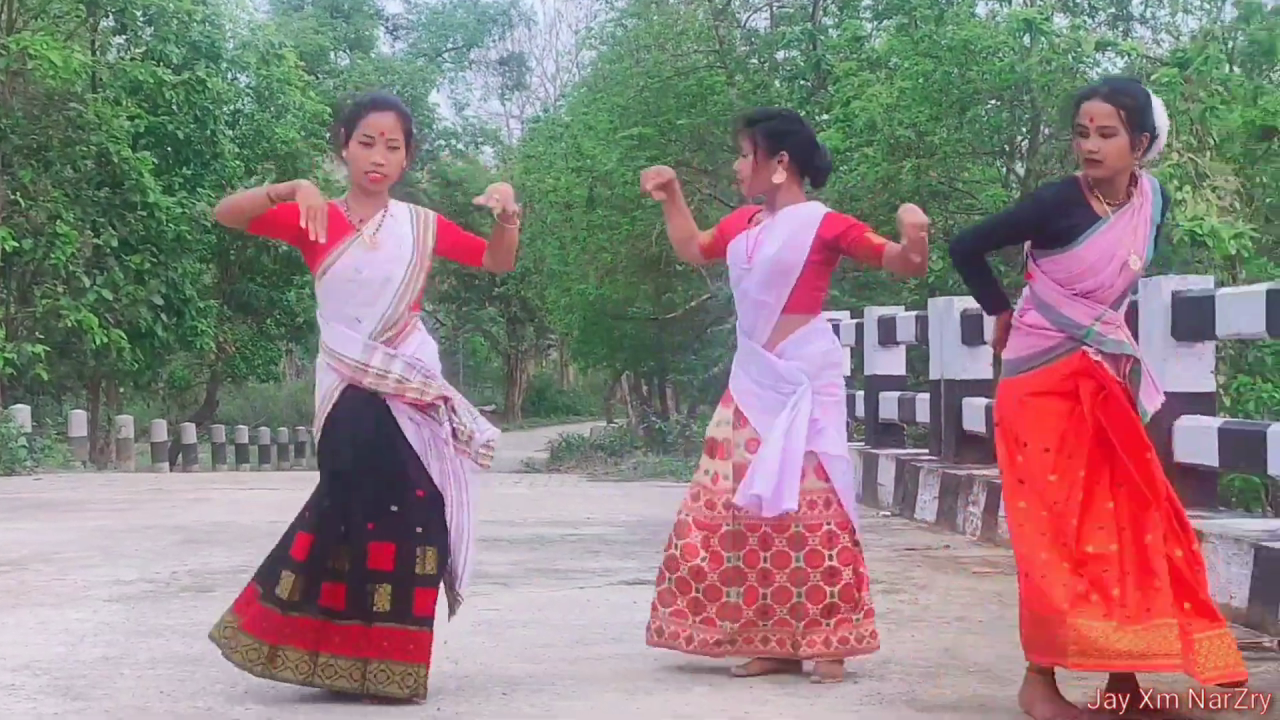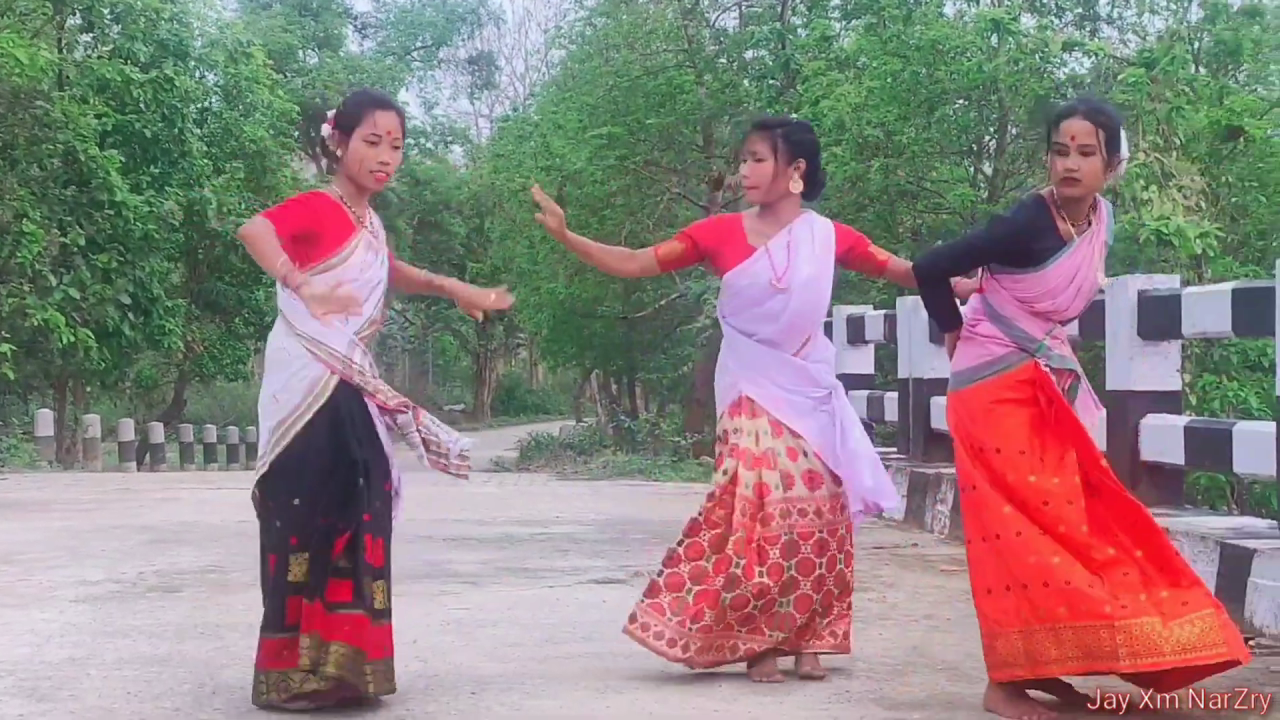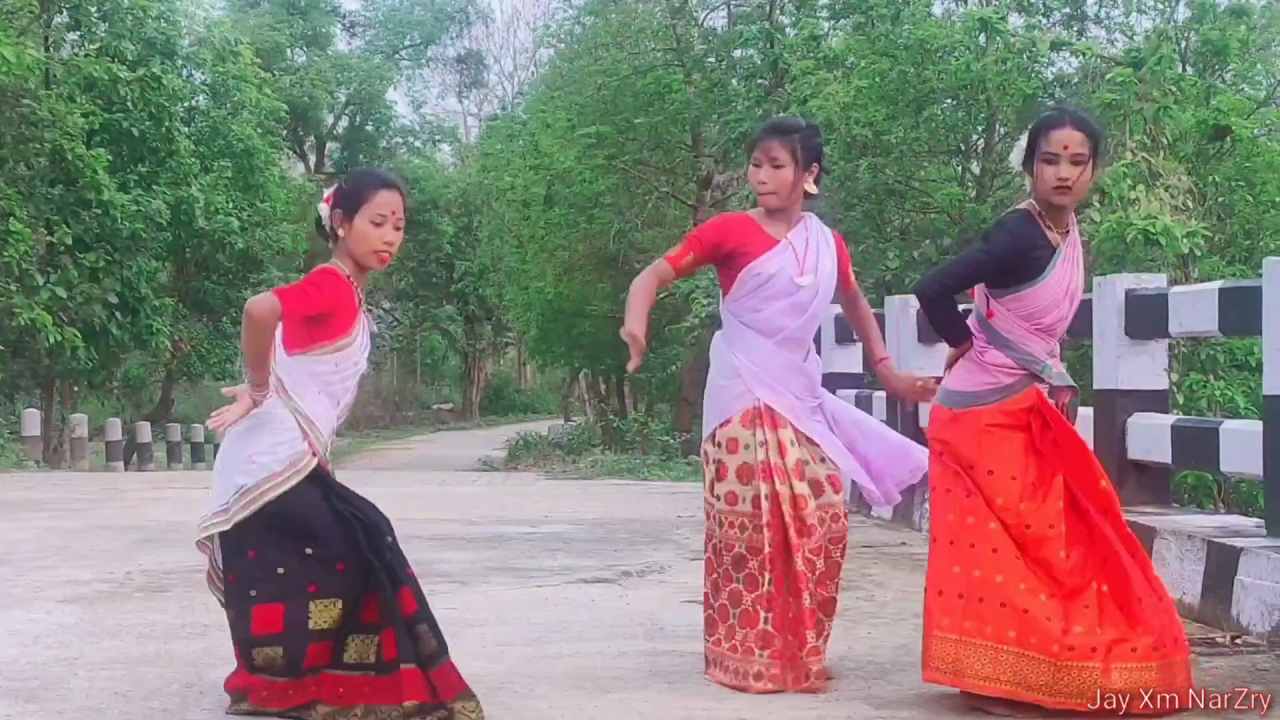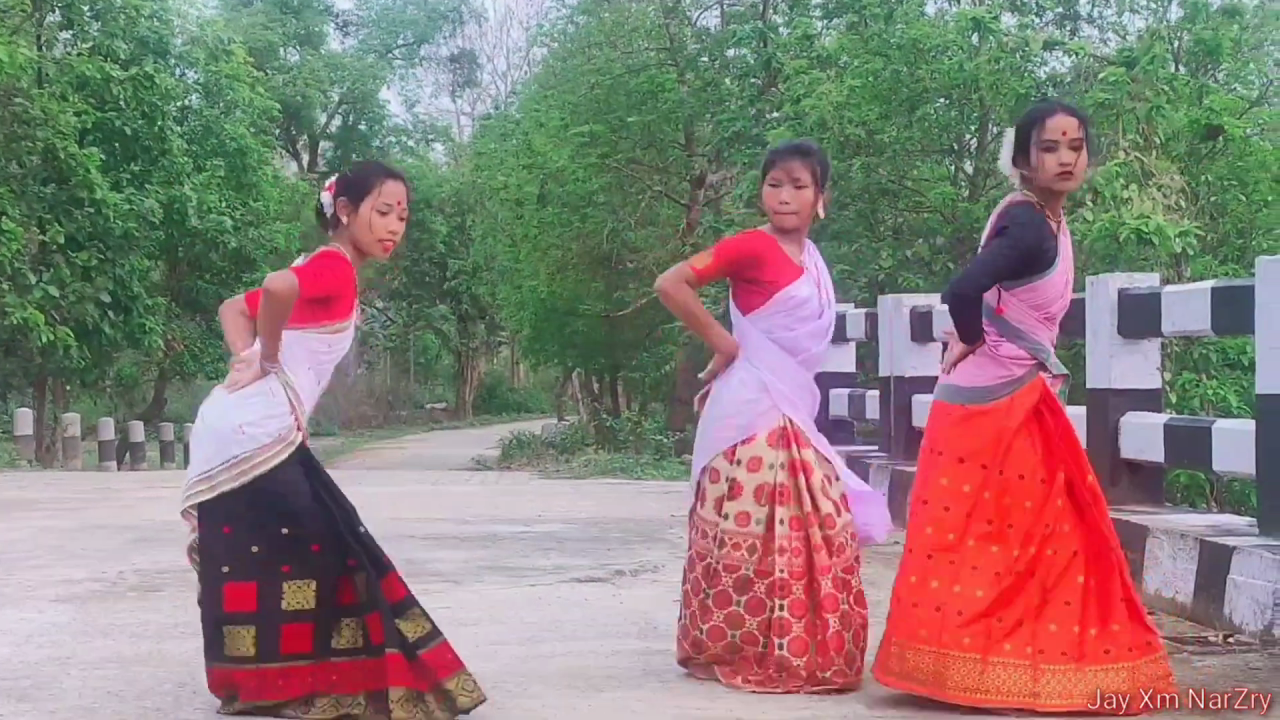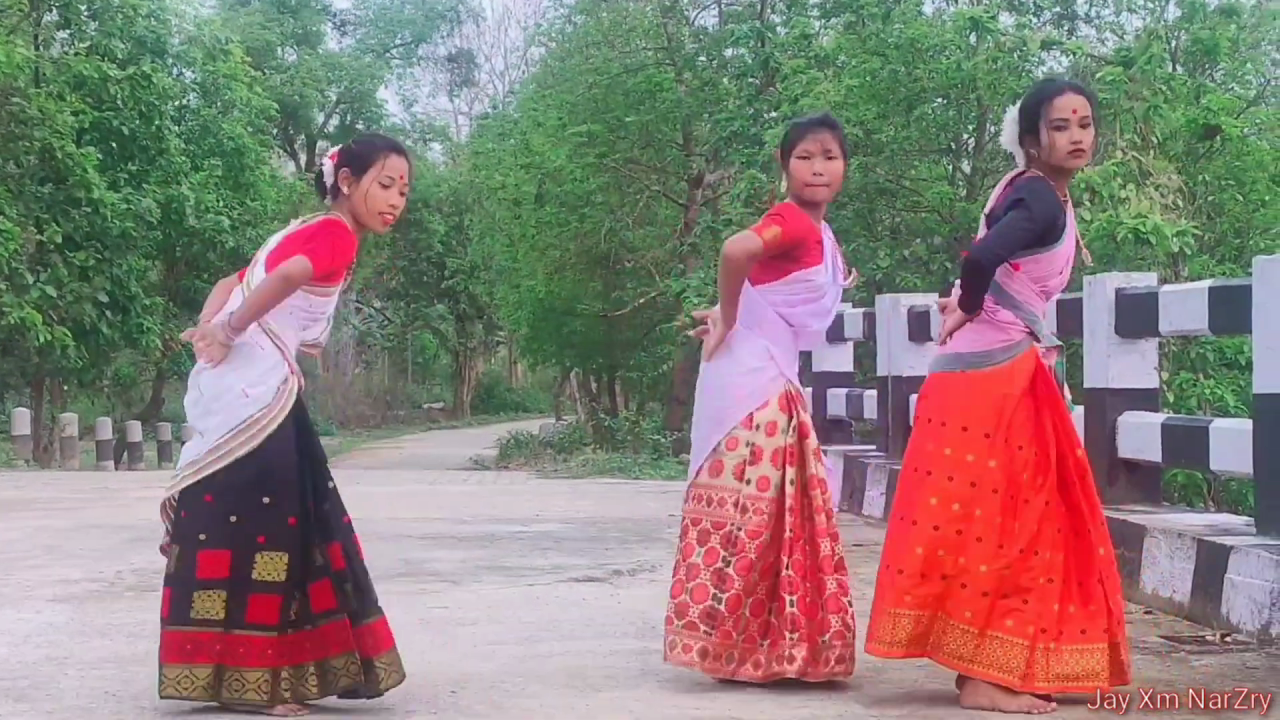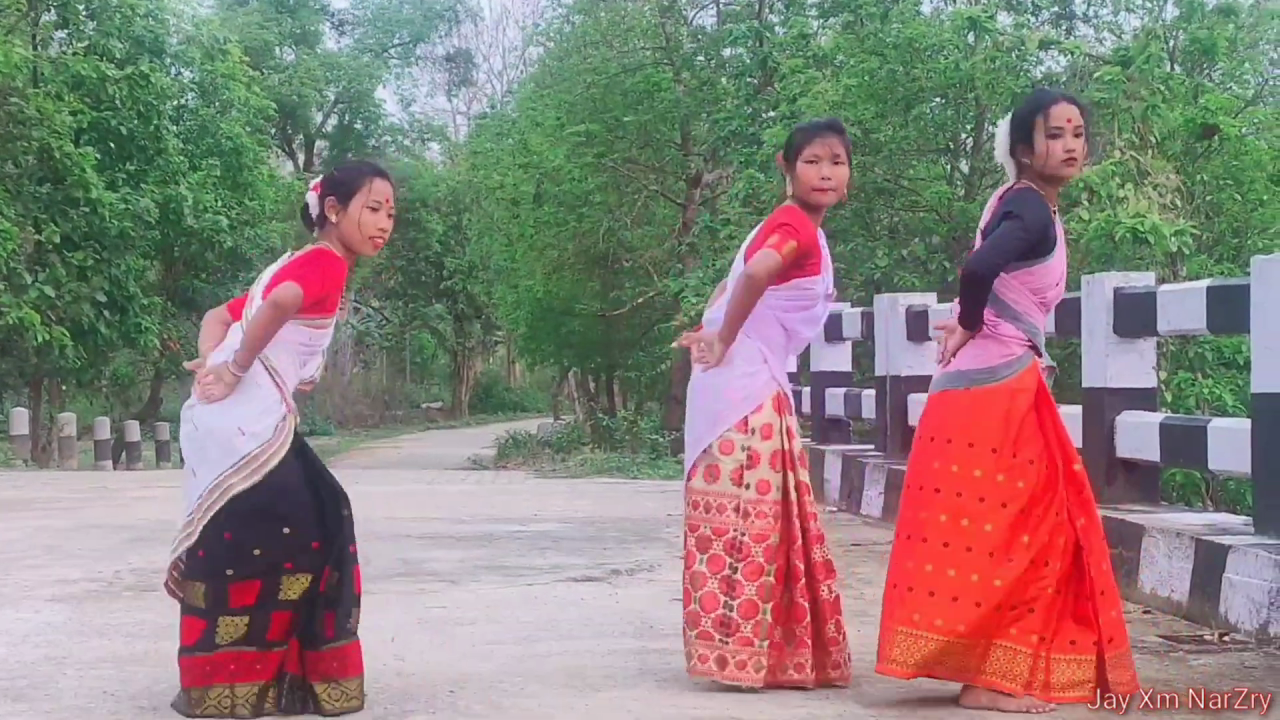
dt=0.2s
person 1, frame 1
left shoulder: (1153, 198)
right shoulder: (1057, 201)
right elbow: (965, 246)
right wrist: (1000, 315)
left hip: (1112, 374)
right hip: (1046, 375)
left knee: (1129, 514)
right knee: (1062, 521)
left ankle: (1117, 662)
person 1, frame 2
left shoulder: (1101, 218)
right shoulder: (1027, 221)
right elbow: (930, 268)
right wrist: (955, 332)
left hip: (1047, 385)
right hip: (996, 388)
left knee: (1075, 519)
right knee: (1025, 531)
left ankle: (1035, 664)
person 1, frame 3
left shoulder: (1068, 229)
right shoulder: (1019, 234)
right elbow: (931, 293)
right wrist: (965, 348)
left hip: (1035, 405)
right hip: (989, 408)
left knee: (1062, 535)
right knee: (1003, 543)
person 1, frame 4
left shoulder: (1046, 220)
right shoulder: (1028, 227)
left elbow: (984, 288)
right elbow: (963, 291)
left wrist: (975, 340)
right wrist: (972, 341)
left hip: (1023, 399)
right hip: (994, 401)
left knee: (1054, 531)
right knee: (990, 541)
person 1, frame 5
left shoulder: (1036, 193)
right shoulder: (1040, 199)
left elbow: (989, 256)
right elbow: (981, 257)
left wrist: (966, 305)
right wrist: (969, 310)
left hip: (1011, 371)
right hip: (992, 373)
left knee: (1027, 514)
right knee: (989, 516)
left ankle: (1005, 661)
person 1, frame 6
left shoulder: (1020, 204)
right shoulder: (1031, 209)
left elbow: (978, 269)
right elbow: (980, 268)
left wrist: (966, 324)
right wrist: (971, 328)
left hip: (1008, 387)
right hip: (996, 387)
left knee: (1035, 529)
right knee: (997, 533)
left ankle: (999, 668)
right ankle: (982, 677)
person 2, frame 1
left shoulder: (422, 223)
right shoulder: (318, 219)
left elbow: (499, 260)
right elbow: (226, 214)
left wrist: (508, 213)
right wrist: (289, 189)
left hip: (412, 390)
right hip: (350, 389)
left knee: (407, 514)
right knee: (352, 512)
left ankle: (388, 665)
person 2, frame 2
left shoulder: (370, 225)
right shoulder: (317, 208)
left elbow: (391, 273)
right elbow: (253, 229)
left wrist: (456, 289)
right wrist: (305, 288)
left hip: (350, 386)
right hip: (309, 385)
left knee: (354, 511)
right knee: (317, 516)
left ankle: (342, 663)
right ankle: (316, 665)
person 2, frame 3
left shoulder: (346, 292)
right shoulder: (329, 283)
right elbow: (259, 307)
left wrist: (254, 393)
right wrist: (256, 390)
left hip: (295, 458)
right hip: (275, 461)
person 2, frame 4
left shoulder: (318, 272)
right shoulder: (332, 266)
left elbow: (233, 308)
right elbow: (278, 286)
left wrist: (247, 358)
right wrist: (266, 360)
left hip: (252, 431)
right hip: (255, 435)
left knee: (327, 544)
right knee: (307, 546)
person 2, frame 5
left shoulder: (305, 232)
right shoulder: (337, 233)
left elbow: (231, 283)
right elbow: (293, 274)
left wrist: (212, 330)
right wrist: (230, 331)
left hip: (238, 388)
right hip: (254, 392)
left knee: (275, 519)
right knee: (265, 521)
left ankle: (276, 669)
person 2, frame 6
left shoulder: (297, 264)
right shoulder: (327, 263)
left elbow: (219, 316)
right elbow: (283, 300)
left wrist: (213, 369)
right wrist: (236, 369)
left hip: (226, 420)
right hip: (250, 424)
left knee: (281, 545)
right knee: (289, 548)
person 3, frame 1
left shoulder: (827, 223)
right shoulder: (741, 223)
left elbow: (905, 265)
right elbow: (692, 249)
left wrist: (915, 234)
right wrist: (672, 197)
left hip: (804, 383)
right hip: (751, 383)
left knee: (806, 508)
right knee: (722, 506)
left ankle: (823, 638)
right ankle: (770, 639)
person 3, frame 2
left shoulder: (830, 236)
right shoulder: (719, 232)
left elbow: (895, 270)
right elbow: (636, 263)
right wrist: (566, 237)
left hip: (810, 389)
right hip: (751, 389)
left knee: (816, 515)
right knee: (752, 510)
left ankle: (805, 638)
right ankle: (755, 638)
person 3, frame 3
left shoulder: (828, 242)
right shoulder: (729, 230)
left elbow: (855, 305)
right elbow: (655, 274)
left wrist: (888, 372)
right wrist: (635, 319)
left hip: (800, 394)
right hip: (747, 395)
left knee: (821, 519)
right knee: (758, 526)
left ankle: (798, 654)
right ankle: (754, 658)
person 3, frame 4
left shoulder: (813, 260)
right shoulder: (751, 247)
right elbow: (670, 284)
right wrist: (722, 341)
left hip: (795, 416)
right hip: (750, 413)
left knee: (828, 534)
right knee: (746, 538)
left ankle: (806, 657)
right ankle: (723, 655)
person 3, frame 5
left shoulder: (817, 231)
right shoulder: (788, 220)
right elbow: (735, 251)
left wrist: (720, 316)
right wrist: (727, 320)
left hip: (777, 386)
right hip: (751, 384)
left knee: (797, 513)
right knee: (749, 513)
left ankle: (792, 645)
right ankle: (731, 644)
person 3, frame 6
left shoulder: (802, 229)
right shoulder: (793, 225)
left elbow: (735, 283)
right elbow: (756, 271)
left wrist: (713, 331)
right wrist: (725, 336)
left hip: (761, 388)
right hip: (743, 387)
left knee: (781, 519)
right knee: (746, 521)
left ankle: (787, 651)
right ankle: (740, 652)
